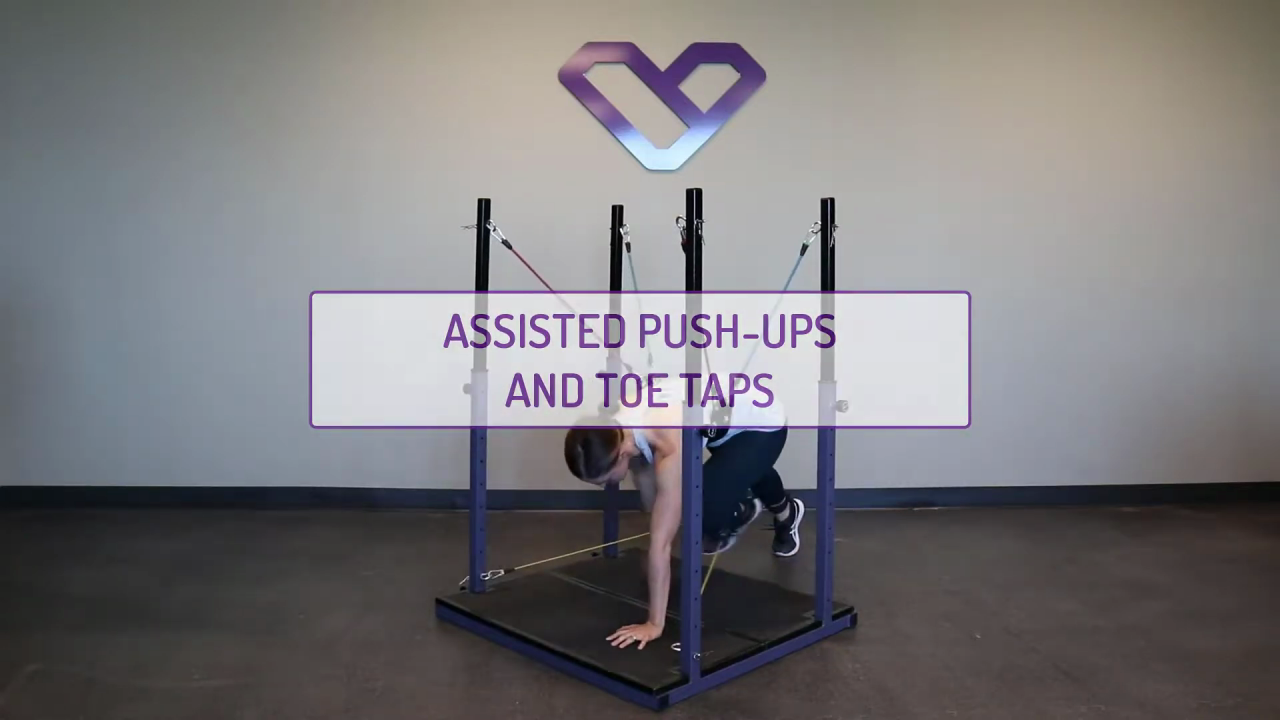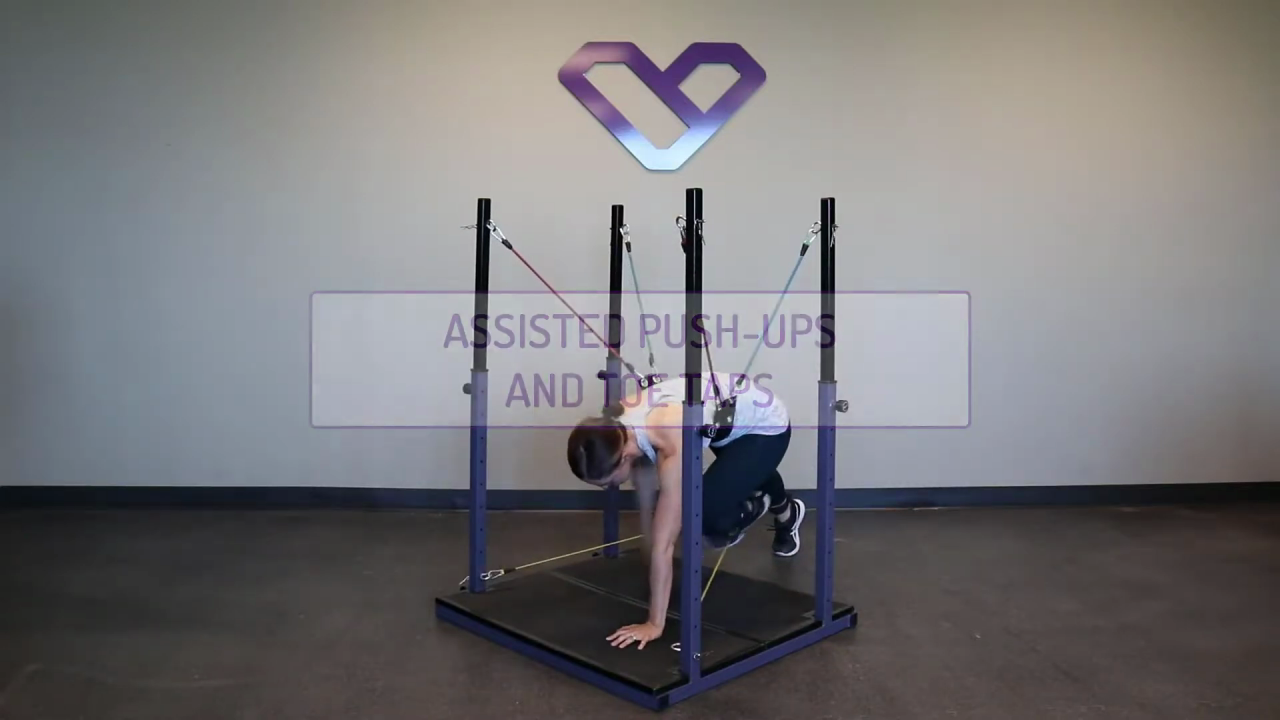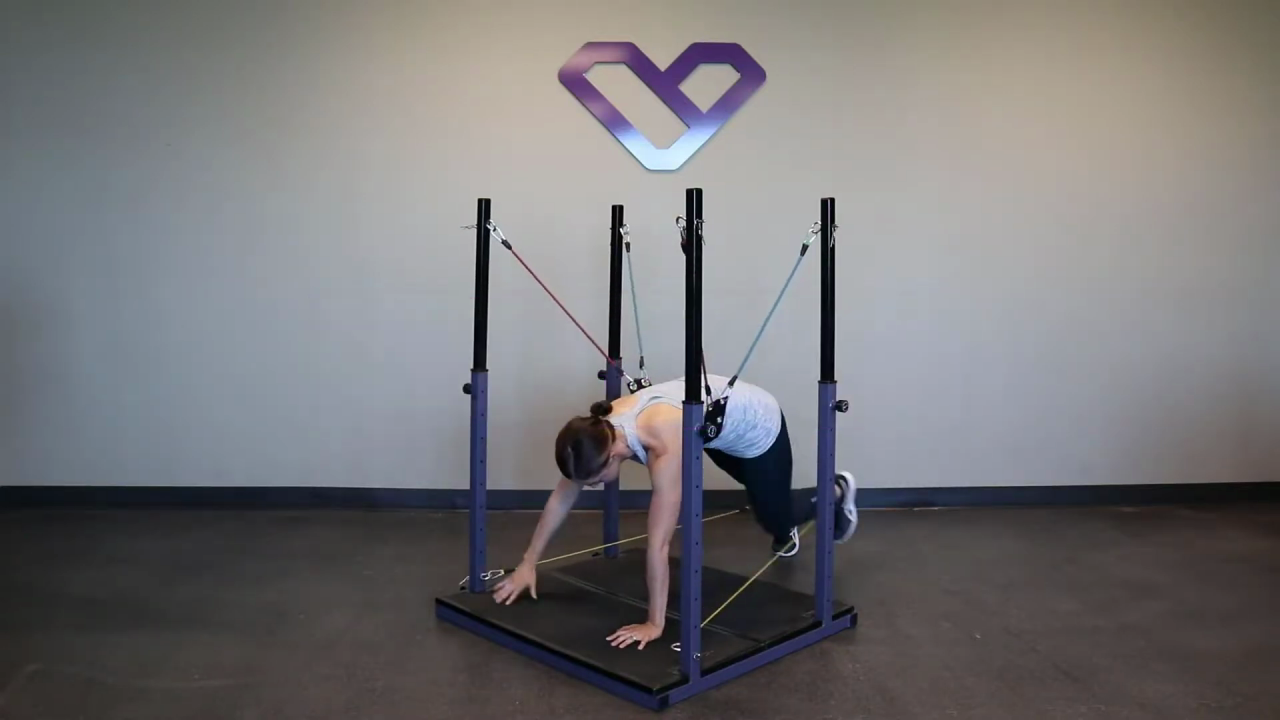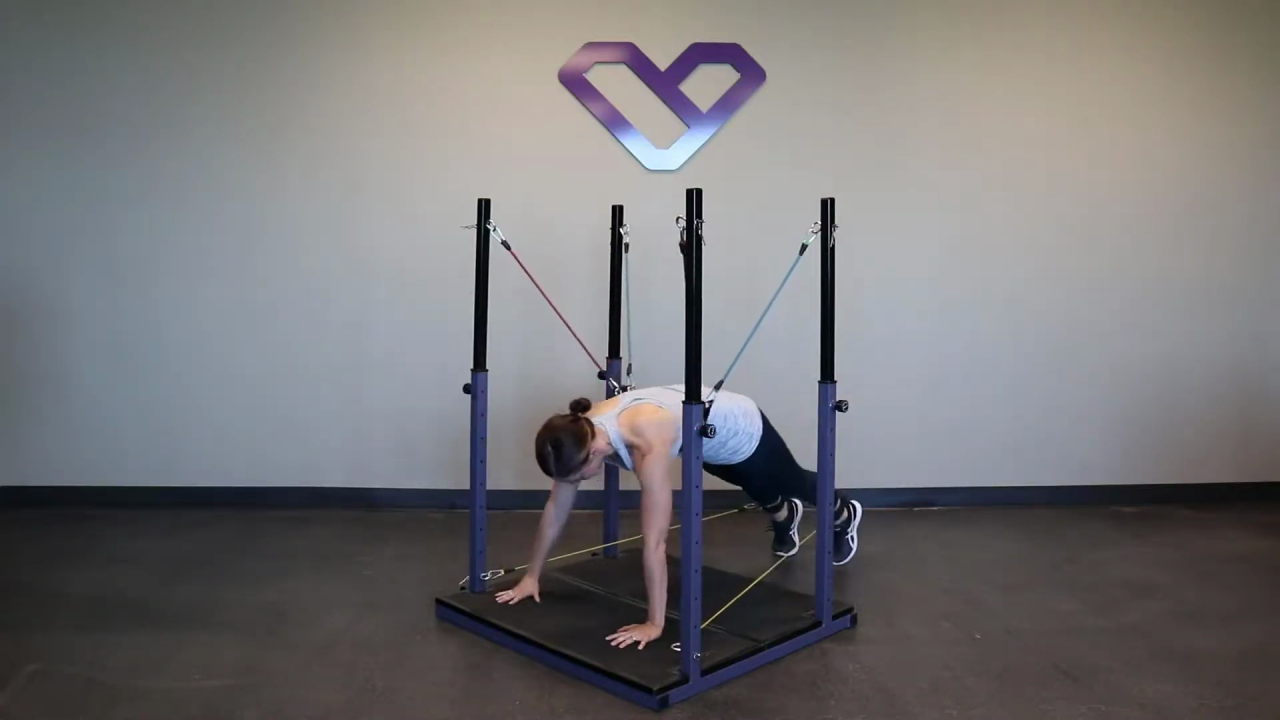
dt=0.3s
person 1, frame 1
left shoulder: (669, 446)
right shoulder: (612, 428)
left elbow: (661, 542)
right elbow: (644, 473)
left wrist: (654, 624)
left hip: (762, 420)
left knee: (702, 511)
right knee: (755, 473)
left ankle: (740, 515)
right ankle: (787, 514)
person 1, frame 2
left shoulder: (672, 446)
right shoulder: (616, 427)
left elbow: (664, 543)
right elbow: (642, 473)
left wrist: (655, 624)
right wrist: (649, 530)
left hip: (765, 422)
left knee: (707, 516)
right knee: (756, 474)
left ankle: (752, 507)
right ankle: (786, 514)
person 1, frame 3
left shoulder: (663, 446)
right shoulder: (596, 433)
left elbow: (659, 544)
right elbow: (560, 498)
left wrist: (655, 624)
right wrist: (527, 564)
left hip: (755, 420)
left knee: (775, 516)
right knee: (756, 483)
left ankle: (839, 490)
right ankle: (786, 526)
person 1, frame 4
left shoulder: (647, 444)
right shoulder: (581, 434)
left elbow: (654, 542)
right elbow: (555, 508)
left wrist: (655, 624)
right wrist: (531, 576)
left hip: (739, 429)
right hip: (703, 420)
left knee: (793, 482)
right knee: (753, 484)
left ankle: (844, 514)
right ankle: (785, 515)
